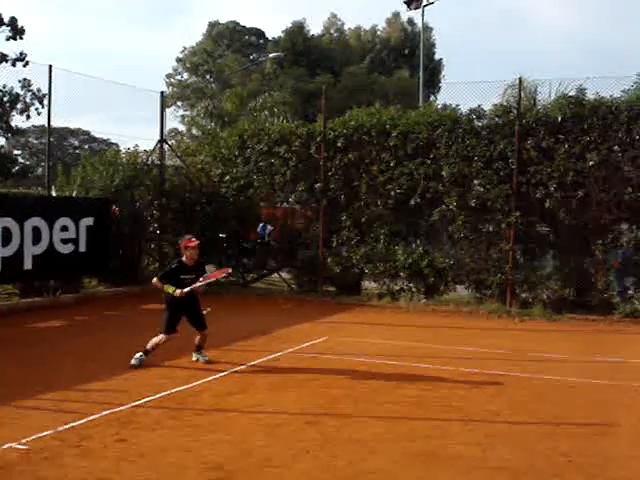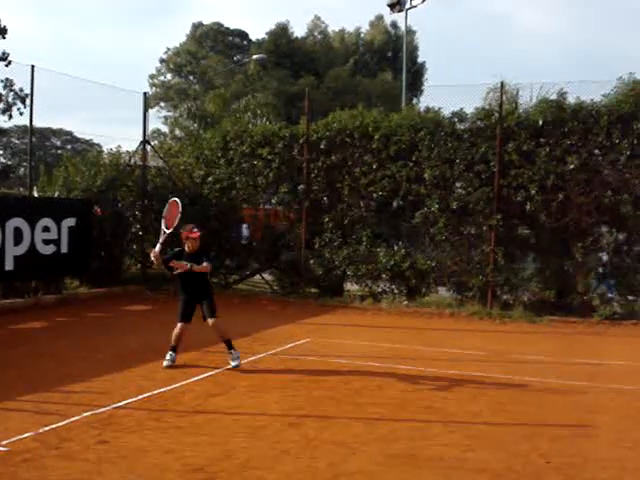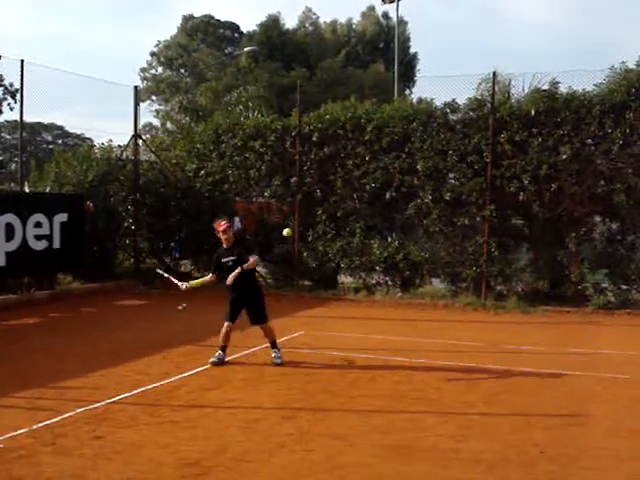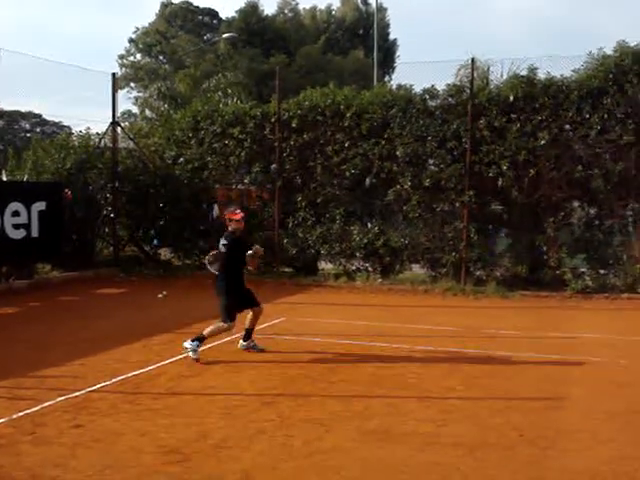
dt=0.5s
person 1, frame 1
left shoulder: (200, 266)
right shoulder: (175, 267)
right elbow: (155, 281)
right wrist: (173, 290)
left hip: (191, 302)
right hip: (175, 303)
left knee: (203, 332)
right knee: (165, 336)
left ankle: (198, 352)
right ankle: (143, 354)
person 1, frame 2
left shoulder: (202, 252)
right shoulder: (178, 253)
left elbow: (207, 268)
right elbow: (159, 262)
left wrist: (188, 267)
right wrist: (156, 256)
left hip: (205, 293)
right hip: (188, 294)
left knee: (213, 322)
right knee: (181, 326)
left ankle: (232, 352)
right ankle: (172, 353)
person 1, frame 3
left shoulder: (243, 244)
right shoulder: (219, 254)
left elbow: (254, 260)
right elbow: (212, 277)
left wrist: (238, 271)
right wrist: (190, 284)
left hip: (252, 291)
right hip: (235, 294)
left knee: (263, 324)
right knee: (228, 325)
left ankle: (275, 350)
right ankle: (221, 353)
person 1, frame 4
left shoulder: (228, 238)
right shoulder: (237, 238)
left elbow: (214, 257)
right elbow: (258, 251)
right wrist: (253, 255)
left hip: (236, 284)
right hip: (227, 287)
left knee: (257, 309)
right knee: (227, 324)
left ankle: (247, 341)
right ankle: (193, 343)
